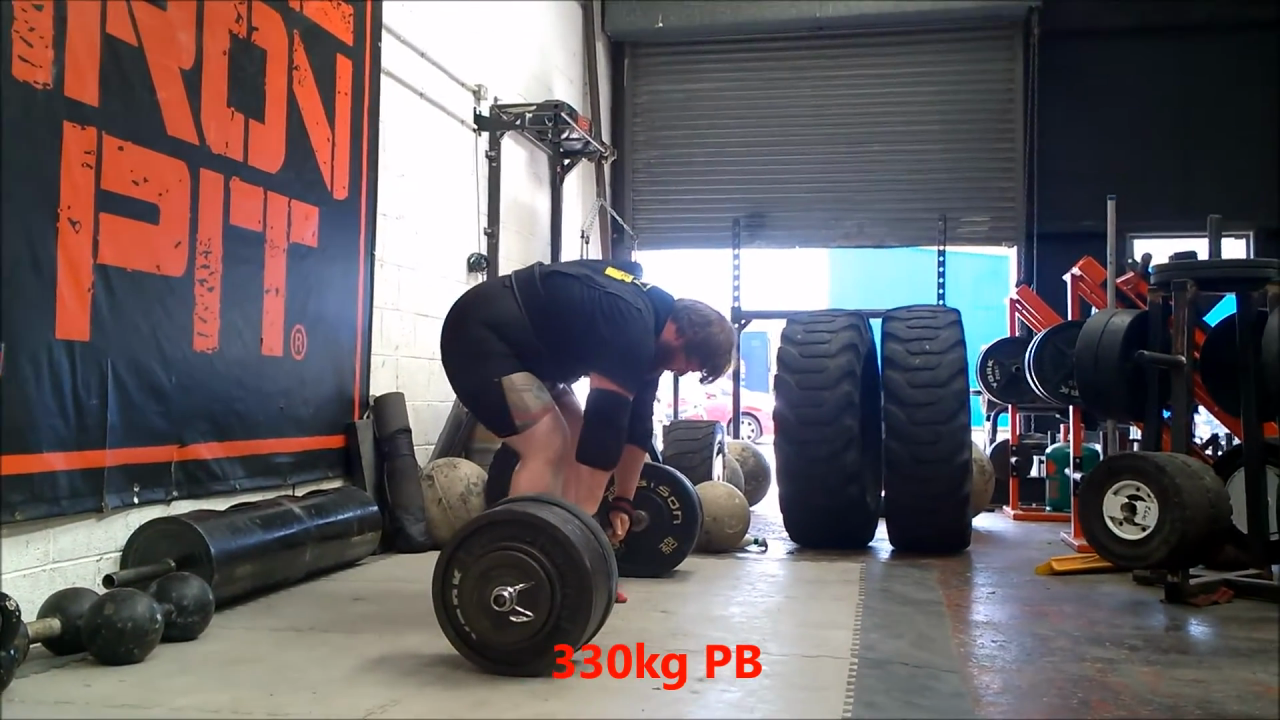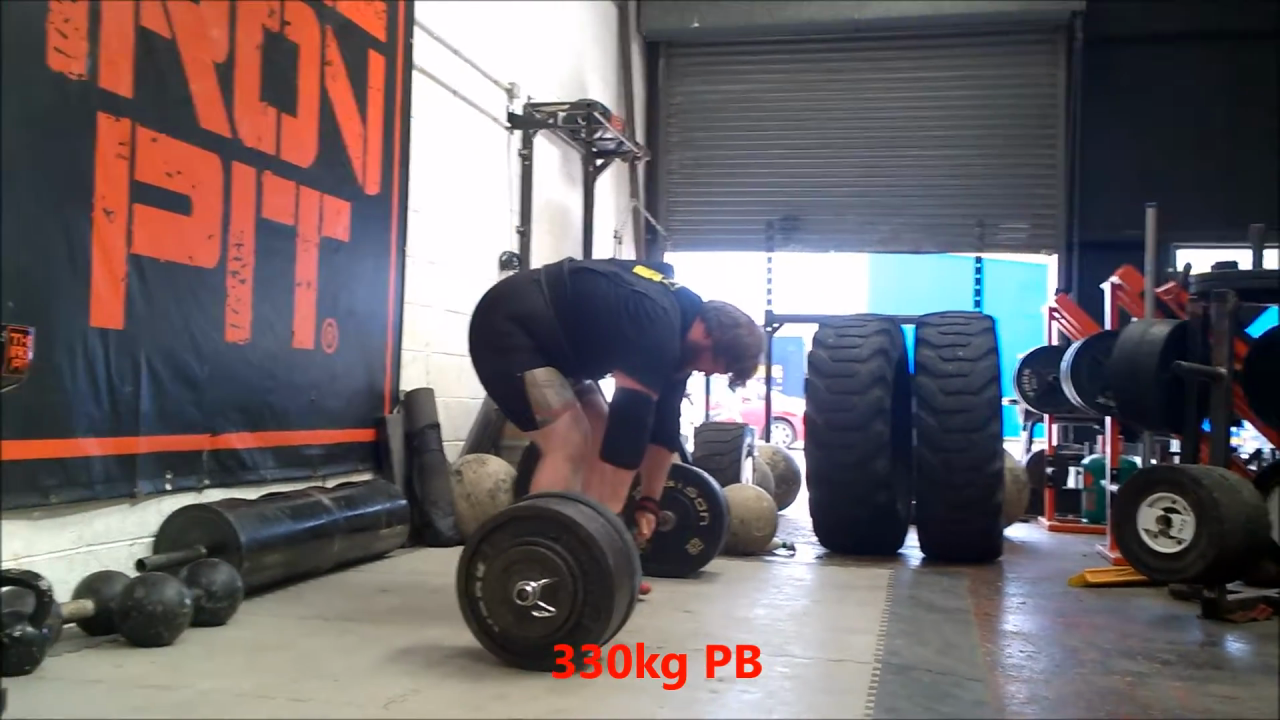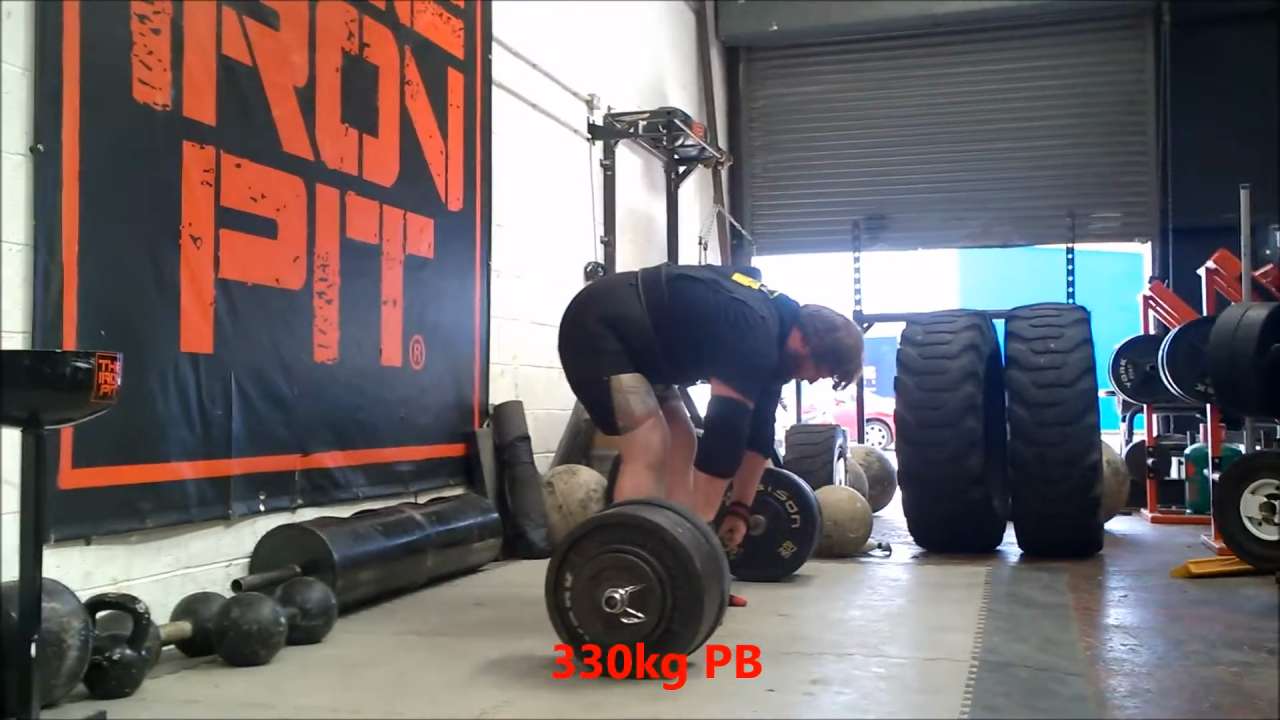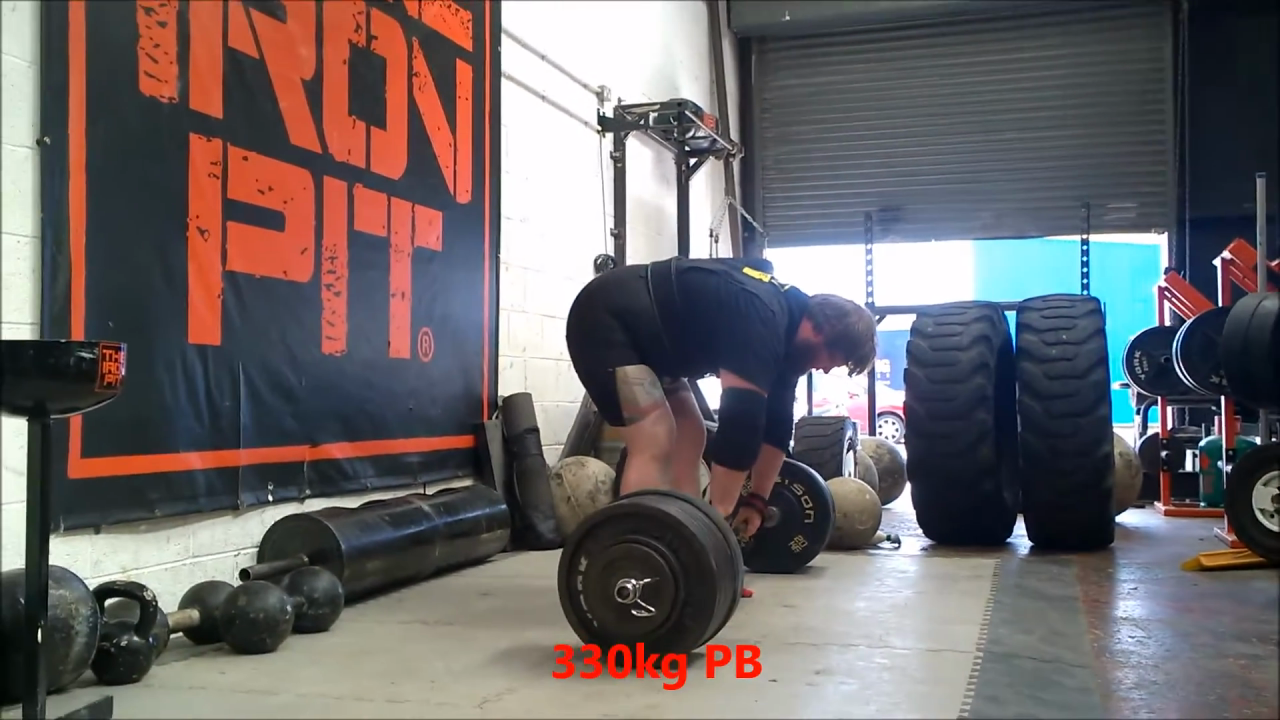
dt=0.4s
person 1, frame 1
left shoulder: (651, 323)
right shoulder: (629, 329)
left elbow: (636, 420)
right elbow: (605, 421)
left wrist: (622, 502)
left hip: (519, 343)
right hip: (480, 334)
left knee: (575, 444)
right knee: (547, 448)
person 1, frame 2
left shoulder: (678, 327)
right shoulder: (656, 327)
left elbow: (664, 419)
right elbow: (630, 419)
left wrist: (649, 502)
left hip: (548, 338)
right hip: (509, 327)
left knee: (599, 441)
right knee: (568, 446)
person 1, frame 3
left shoulder: (773, 336)
right shoulder: (753, 334)
left elbow: (758, 426)
right elbow: (725, 428)
left wrist: (740, 507)
left hip: (634, 344)
right hip: (598, 329)
left knee: (680, 450)
right knee: (648, 453)
person 1, frame 4
left shoulder: (788, 331)
right shoulder: (764, 331)
left elbow: (775, 422)
right elbow: (741, 425)
left wrist: (757, 503)
right wrist: (719, 519)
left hip: (649, 337)
right hip: (605, 325)
left knee: (690, 443)
right knee: (656, 448)
